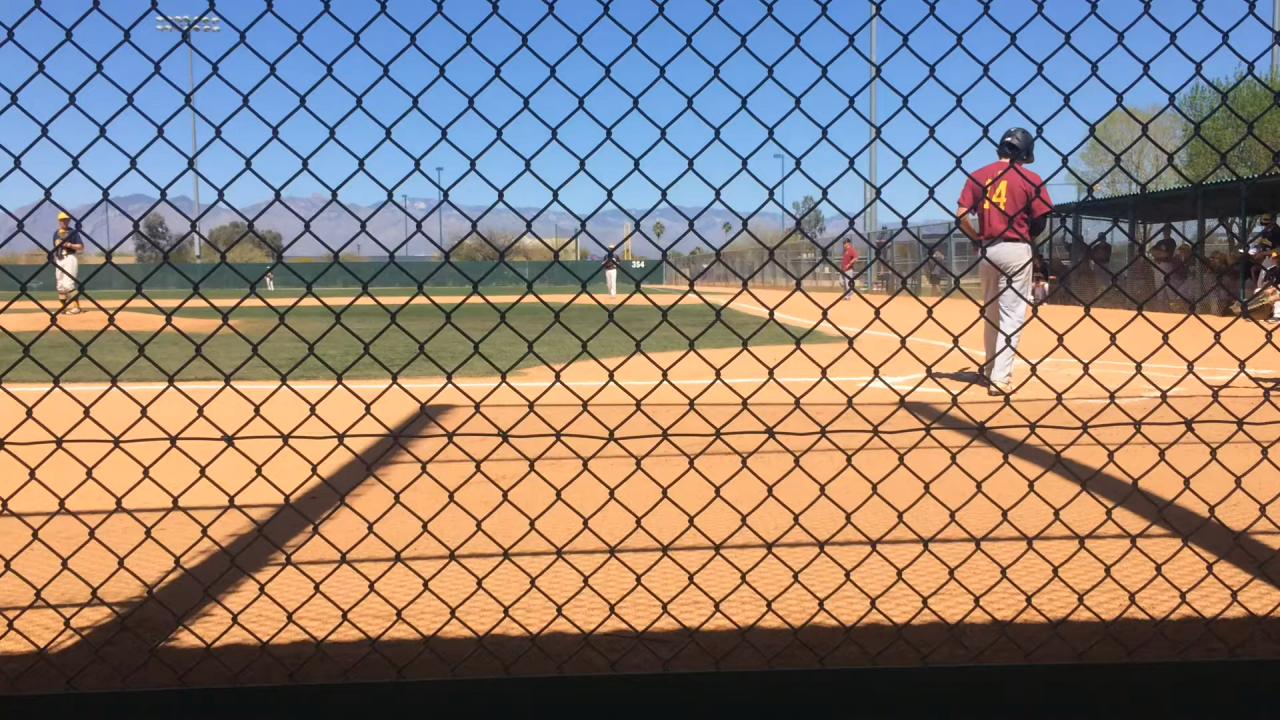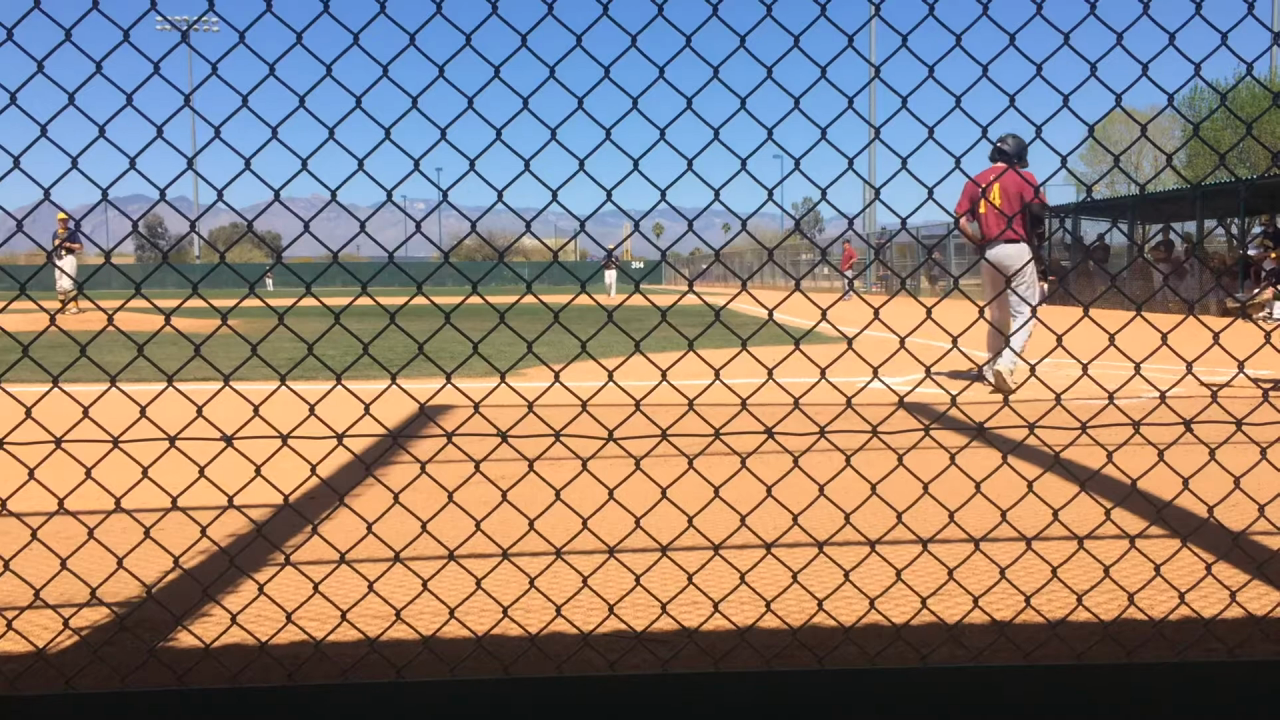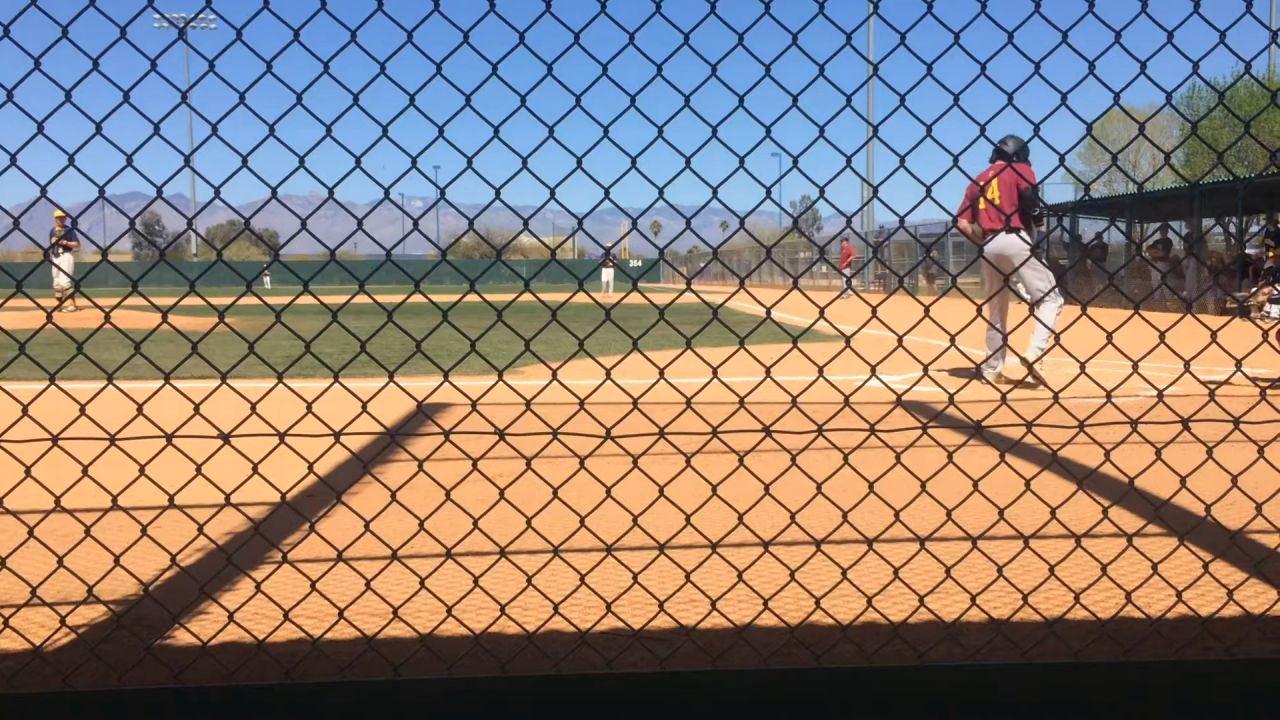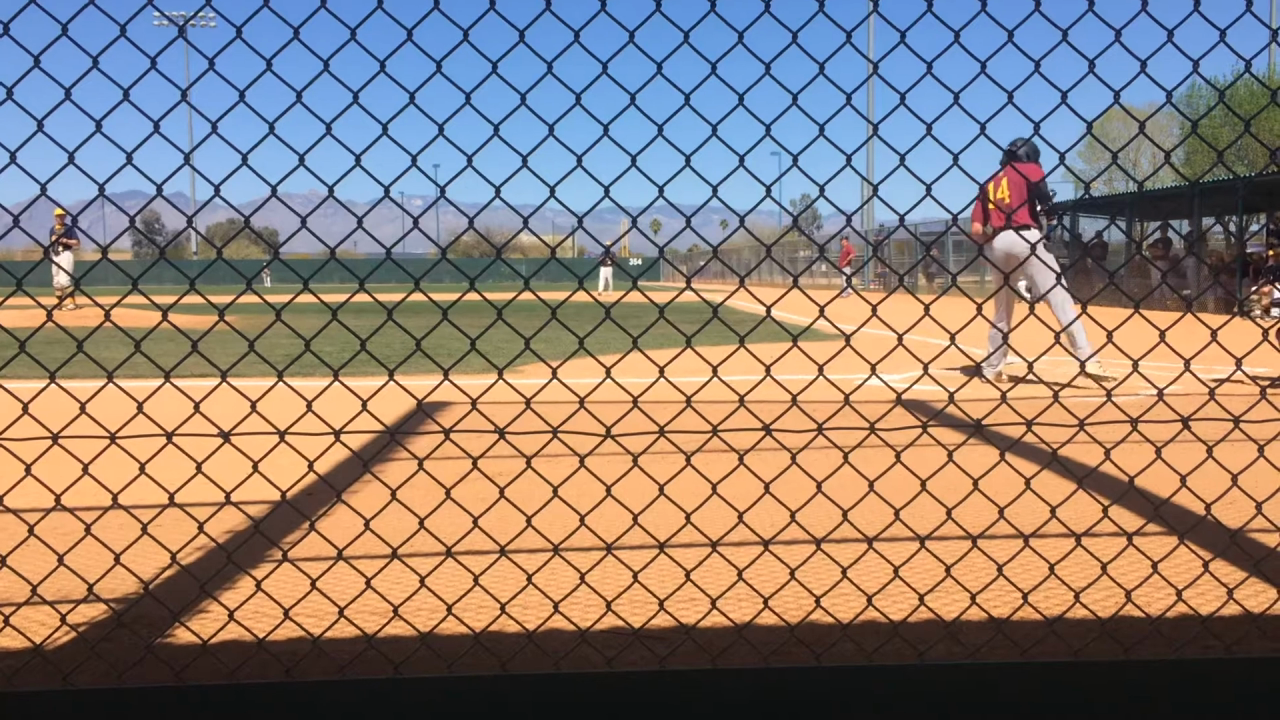
dt=0.2s
person 1, frame 1
left shoulder: (978, 175)
right shoulder: (1030, 178)
left elbow: (961, 214)
right elbow: (1040, 220)
left wrist: (977, 239)
right wrist: (1028, 237)
left hip: (988, 251)
right hip: (1016, 250)
left knee: (992, 314)
right knee: (1013, 316)
left ankle: (991, 371)
right ankle: (1000, 377)
person 1, frame 2
left shoulder: (975, 181)
right shoulder: (1022, 177)
left elbow: (961, 221)
right elbow: (1036, 211)
right wrist: (1039, 240)
left hip: (990, 252)
right hip: (1016, 250)
left knee: (997, 315)
right knee: (1025, 315)
left ankle: (992, 371)
right ankle: (1004, 364)
person 1, frame 3
left shoulder: (979, 180)
right shoulder: (1019, 169)
left elbow: (963, 223)
right elbow: (1029, 193)
right wrist: (1039, 226)
left hip: (989, 245)
right hip: (1016, 242)
left knee: (997, 312)
right knee: (1051, 300)
left ankle: (992, 370)
right ankle: (1034, 354)
person 1, frame 4
left shoulder: (988, 184)
right shoulder: (1029, 168)
left elbow: (976, 229)
right elbow: (1039, 186)
left hip: (997, 243)
right hip: (1025, 239)
left knee: (1002, 313)
right knee: (1061, 302)
left ankle: (991, 370)
right ankle: (1087, 359)
